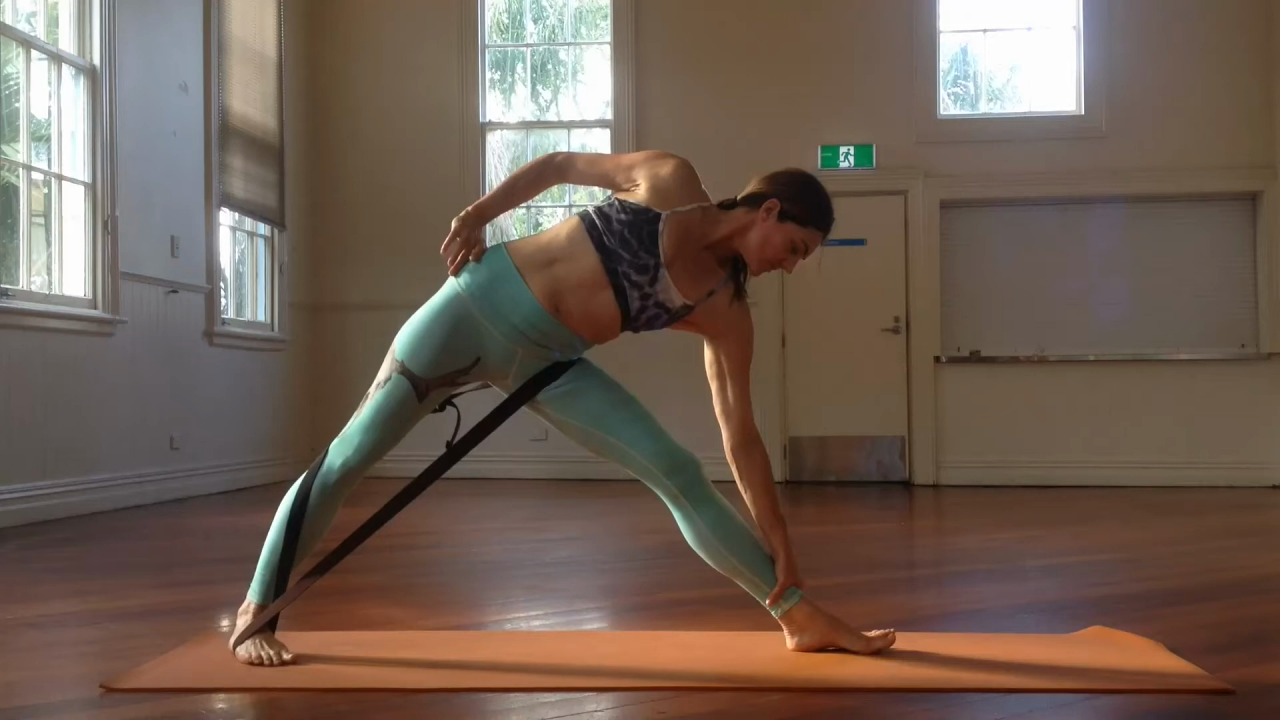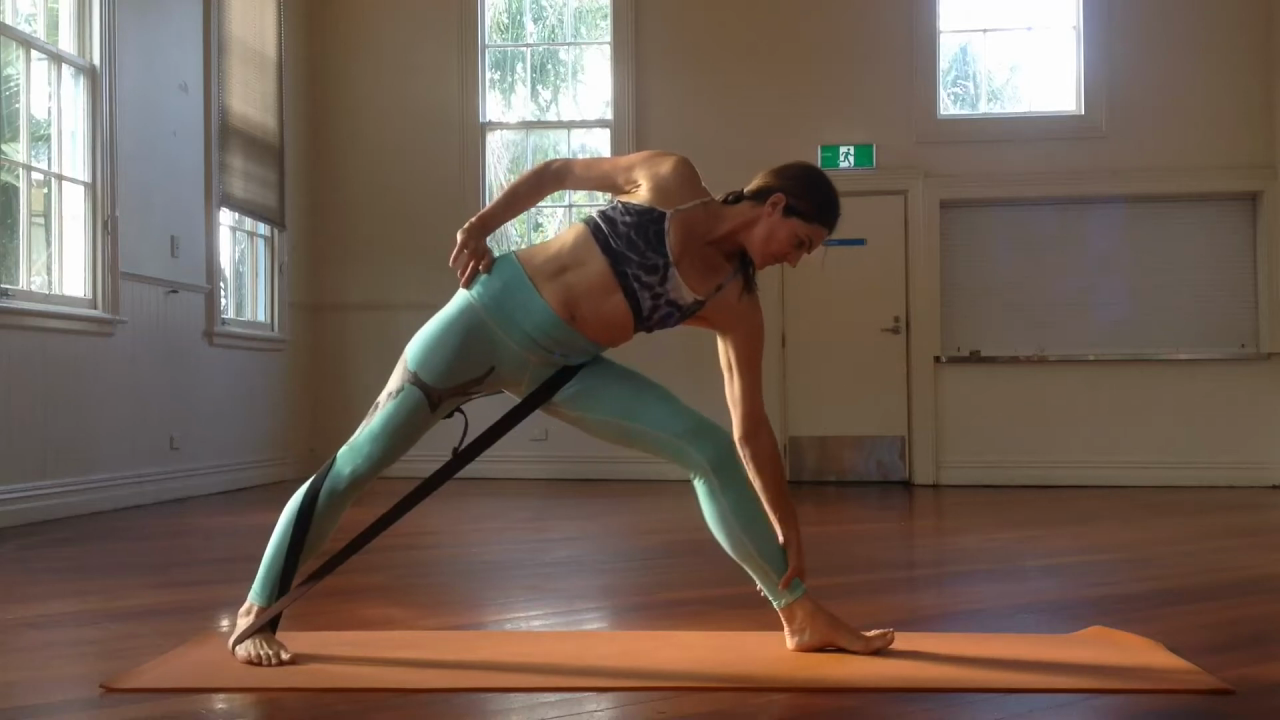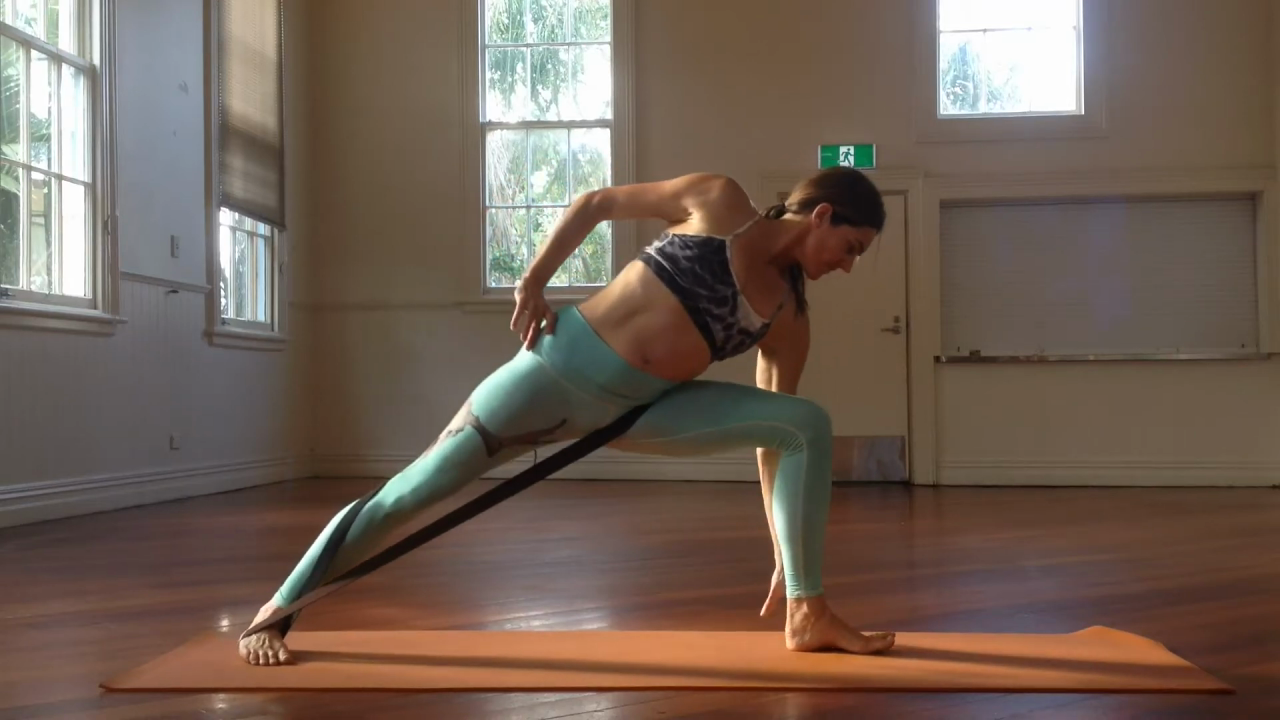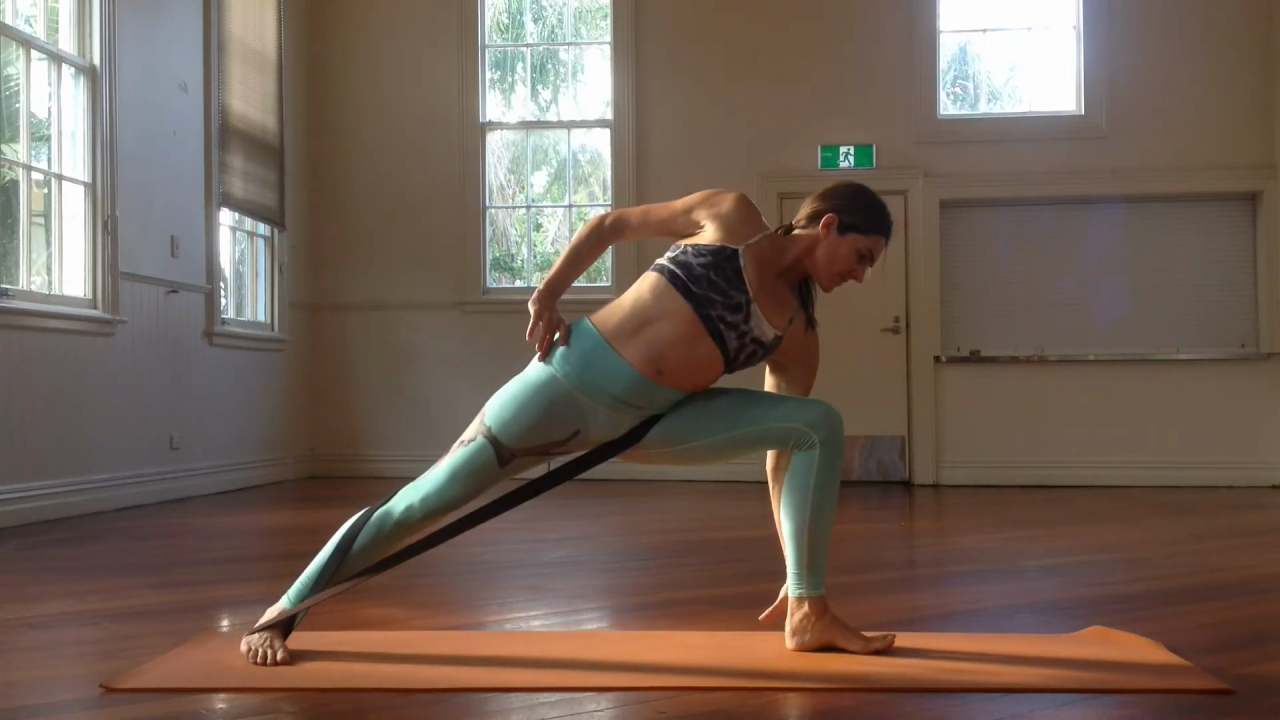
dt=1s
person 1, frame 1
left shoulder: (725, 311)
right shoulder: (670, 180)
left elbow: (741, 437)
right elbow: (558, 164)
left wrist: (779, 543)
right wrist: (477, 214)
left hip: (546, 361)
right hip: (475, 304)
left knee: (678, 474)
right knee: (346, 459)
left ankle: (799, 617)
right ankle: (255, 611)
person 1, frame 2
left shoulder: (735, 306)
right shoulder: (671, 178)
left elbow: (752, 426)
right elbow: (557, 170)
left wrist: (787, 526)
right wrist: (480, 225)
left hip: (561, 366)
right hip: (490, 313)
left knee: (709, 447)
right knee: (355, 466)
left ankle: (799, 614)
right ankle: (255, 613)
person 1, frame 3
left shoulder: (789, 322)
right shoulder: (719, 201)
left elbow: (773, 437)
right elbow: (597, 202)
left wrist: (786, 554)
right wrist: (532, 281)
left hip: (633, 410)
right hip: (559, 365)
left knee: (808, 423)
right knee: (406, 496)
left ankle: (808, 615)
right ankle: (276, 611)
person 1, frame 4
left shoulder: (798, 337)
right shoulder: (731, 214)
left elbow: (783, 453)
right elbow: (612, 223)
left wrist: (794, 569)
right wrist: (547, 293)
left hip: (648, 421)
right hip: (571, 376)
left knee: (819, 425)
right knee: (423, 503)
left ankle: (809, 611)
right ankle: (282, 612)
